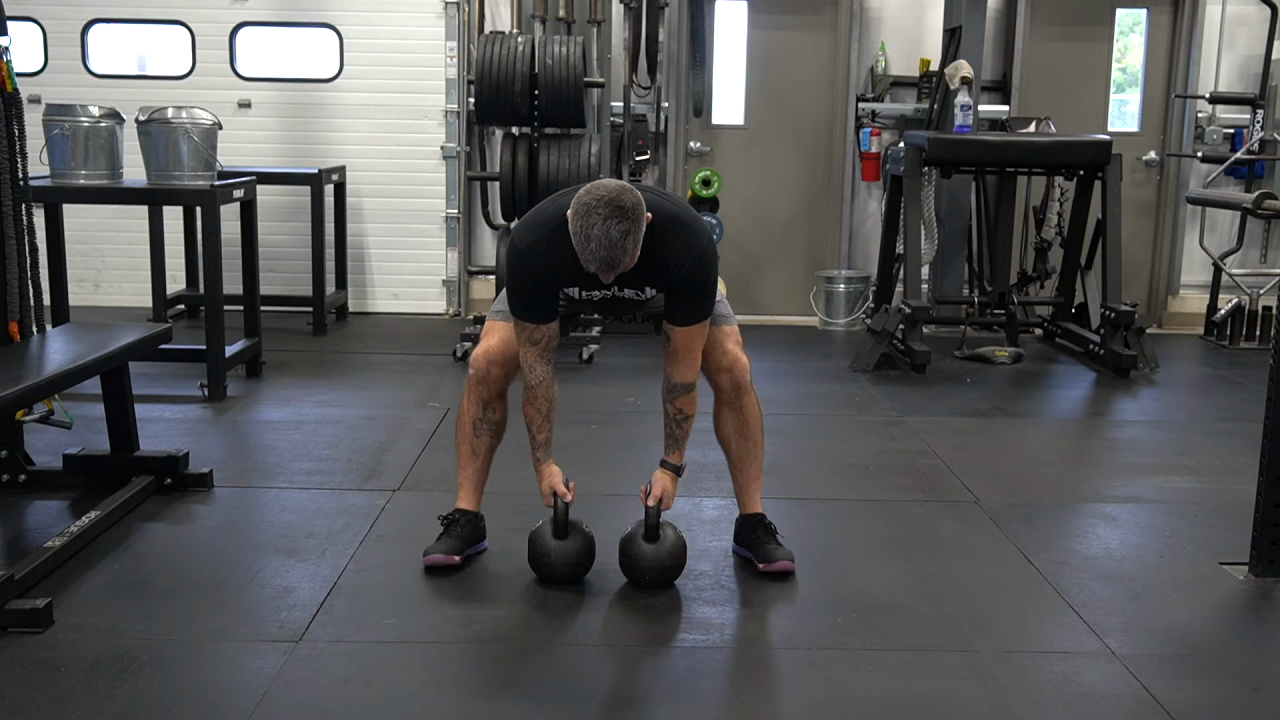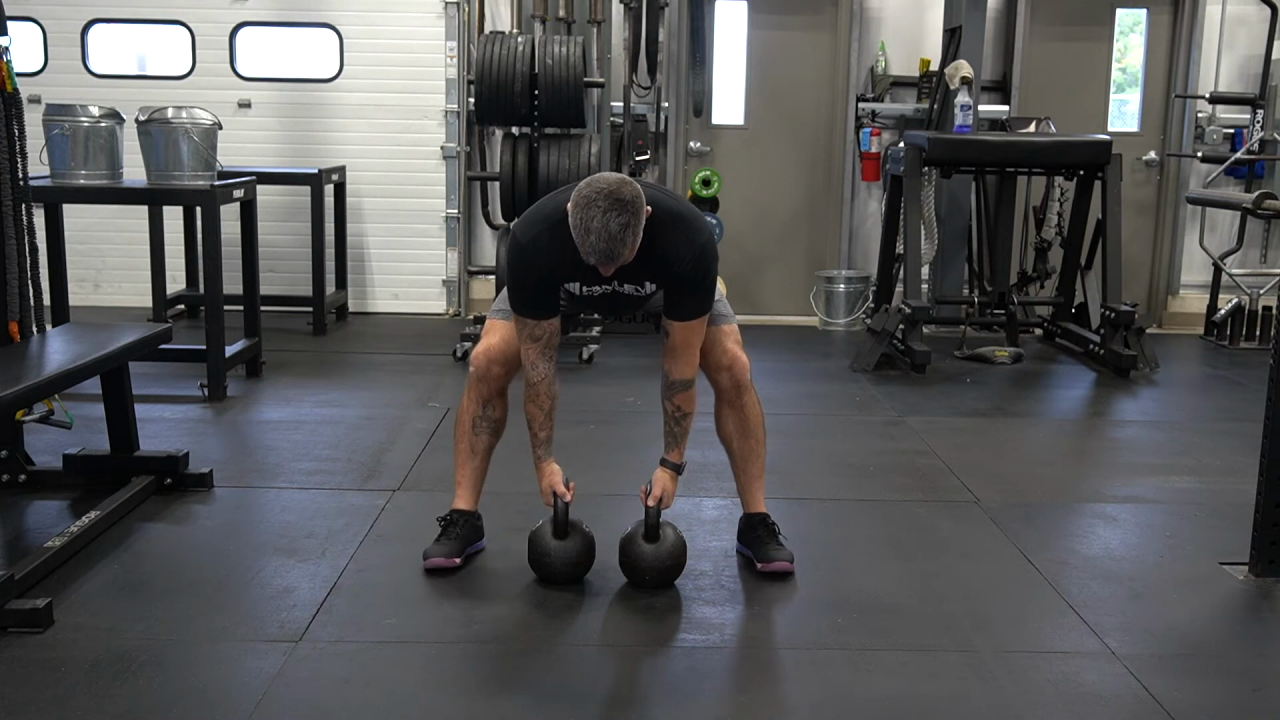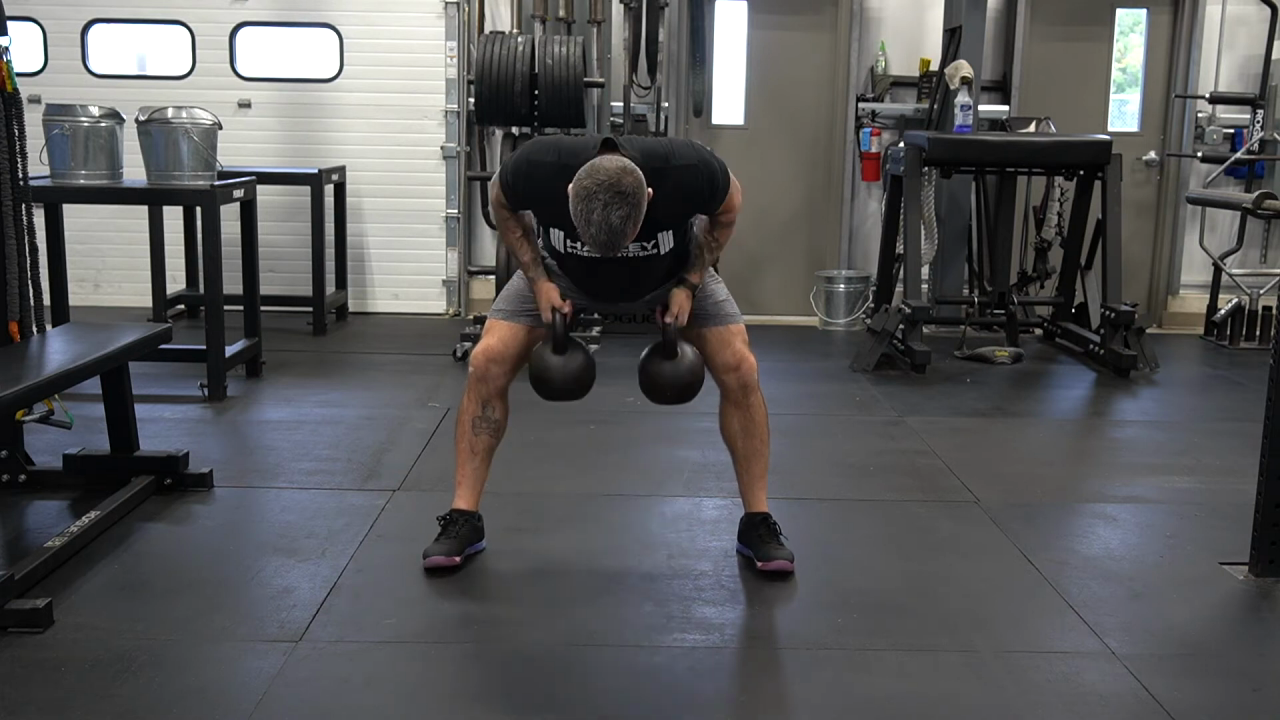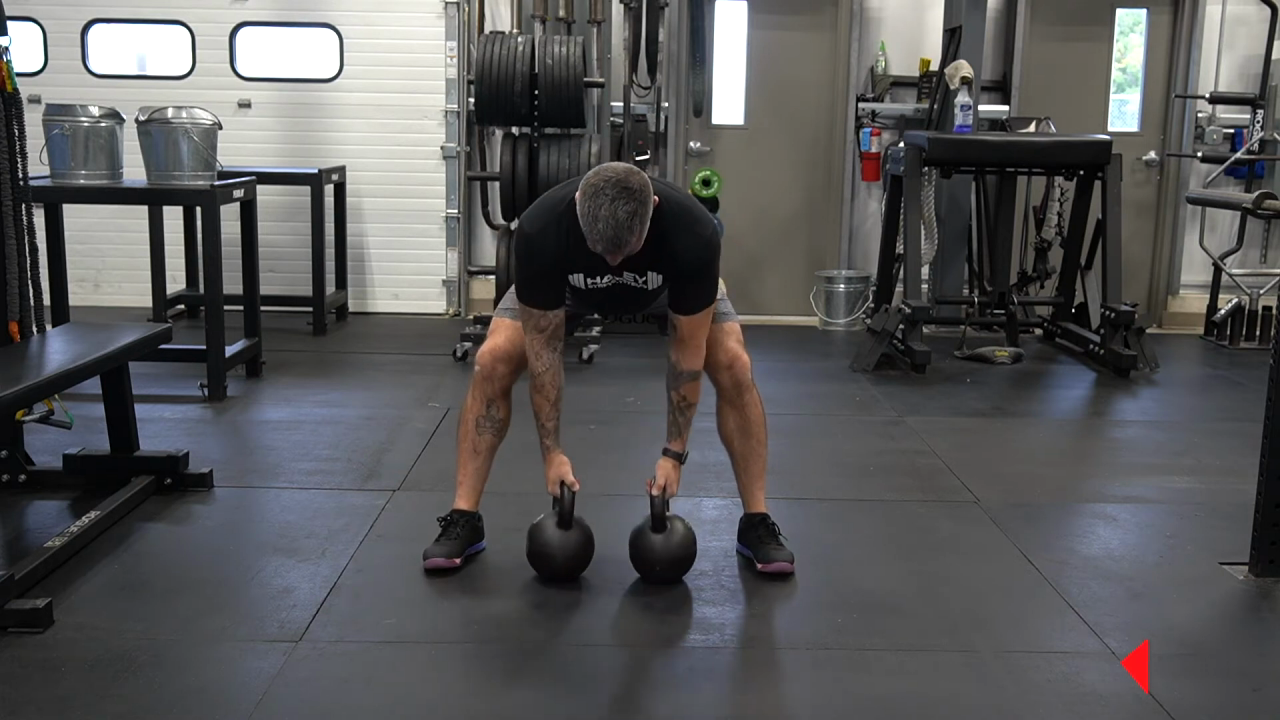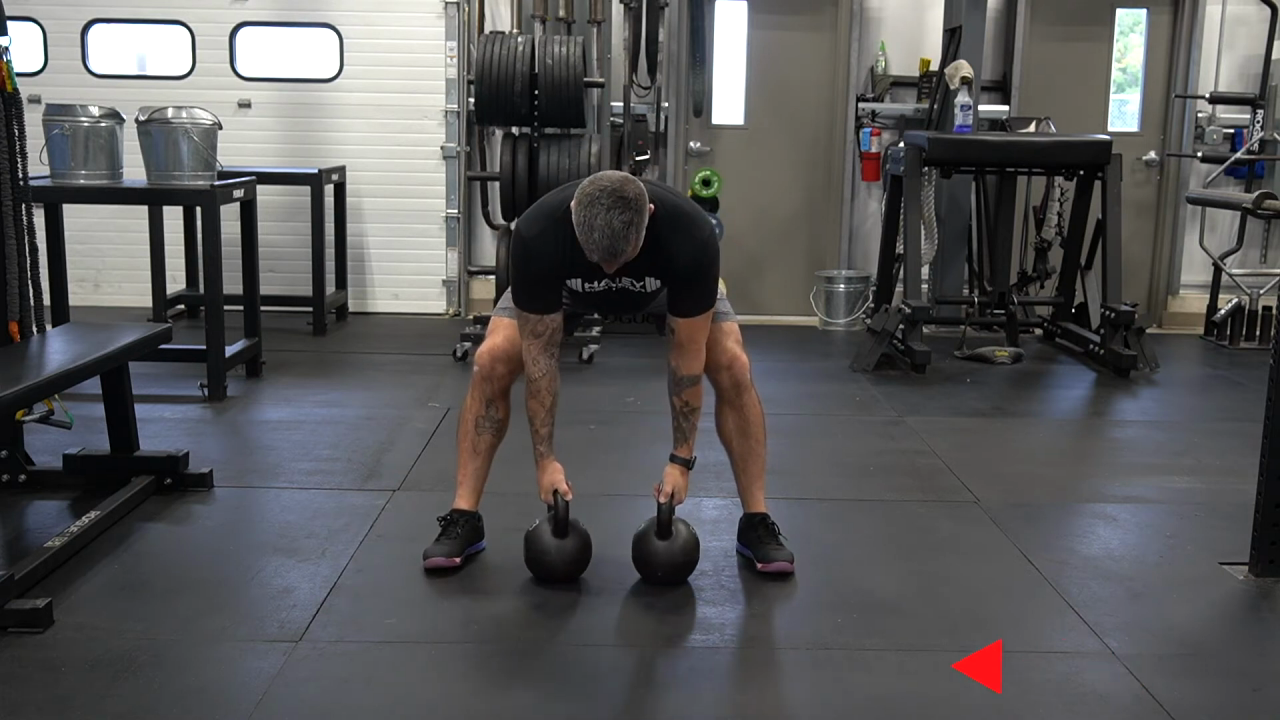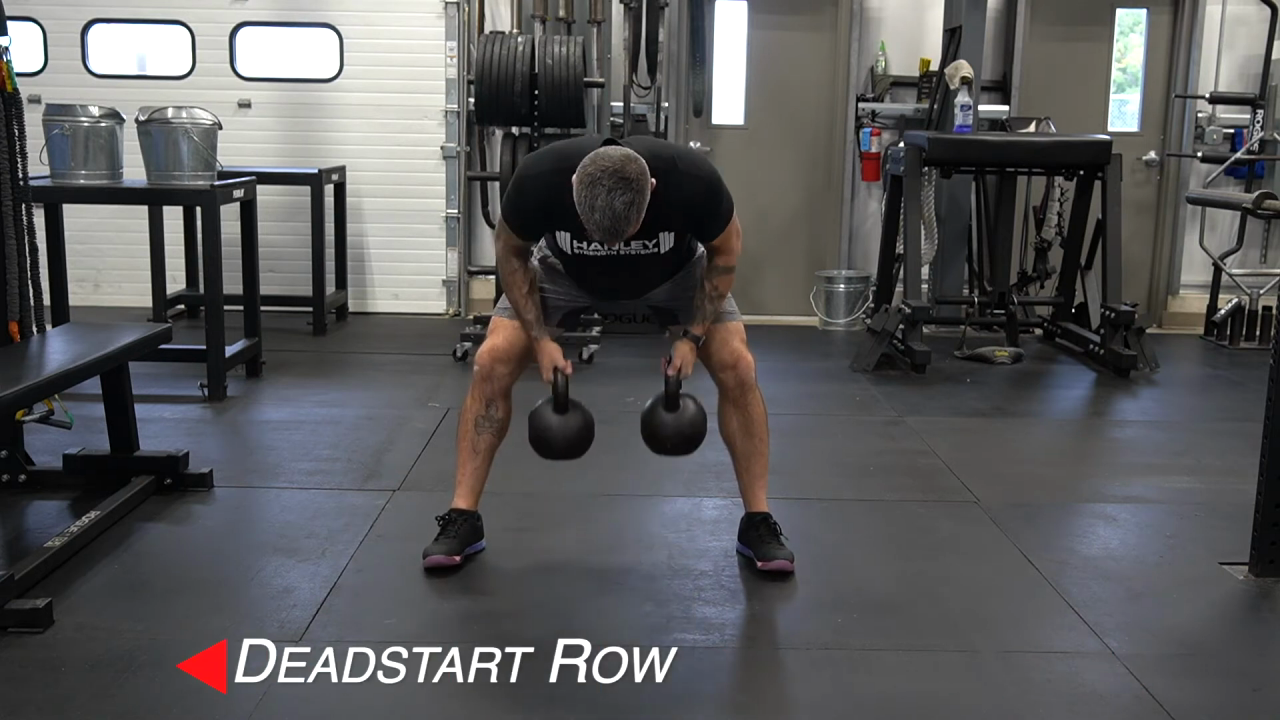
dt=0.7s
person 1, frame 1
left shoulder: (688, 243)
right shoulder: (533, 244)
left elbow: (683, 361)
right elbow: (536, 359)
left wrist: (672, 463)
right wrist: (543, 461)
left hip: (661, 280)
right hip: (561, 280)
left knee: (732, 370)
right knee: (487, 365)
left ankle: (753, 523)
right ankle: (465, 519)
person 1, frame 2
left shoulder: (688, 239)
right shoulder: (533, 240)
left elbow: (681, 359)
right elbow: (538, 357)
left wrist: (672, 462)
right wrist: (543, 459)
left hip: (661, 281)
right hip: (561, 282)
left knee: (733, 369)
right knee: (487, 363)
left ankle: (756, 523)
right ankle: (463, 518)
person 1, frame 3
left shoulder: (688, 170)
right shoulder: (538, 168)
left elbow: (727, 206)
right elbow: (502, 202)
left wrist: (690, 282)
right wrist: (538, 279)
left hip: (669, 273)
right hip: (564, 272)
left knee: (740, 370)
right knee: (487, 364)
left ankle: (757, 523)
right ankle: (463, 518)
person 1, frame 4
left shoulder: (692, 232)
right shoulder: (540, 230)
left elbow: (688, 348)
right elbow: (543, 346)
left wrist: (674, 453)
right wrist: (551, 451)
left hip: (665, 281)
right hip: (569, 282)
left knee: (733, 368)
right knee: (493, 362)
left ankle: (757, 523)
right ankle: (463, 519)
person 1, frame 5
left shoulder: (690, 235)
right shoulder: (538, 233)
left elbow: (687, 353)
right elbow: (540, 352)
left wrist: (681, 459)
right wrist: (545, 457)
left hip: (663, 281)
right hip: (566, 281)
left knee: (733, 368)
right knee: (491, 363)
left ankle: (757, 523)
right ankle: (463, 518)
person 1, frame 6
left shoulder: (691, 179)
right shoulder: (540, 178)
left elbow: (725, 251)
right elbow: (511, 252)
left wrist: (693, 337)
right wrist: (539, 337)
left hip: (671, 271)
right hip: (564, 270)
left knee: (737, 368)
right knee: (492, 363)
left ankle: (758, 522)
right ankle: (462, 518)
